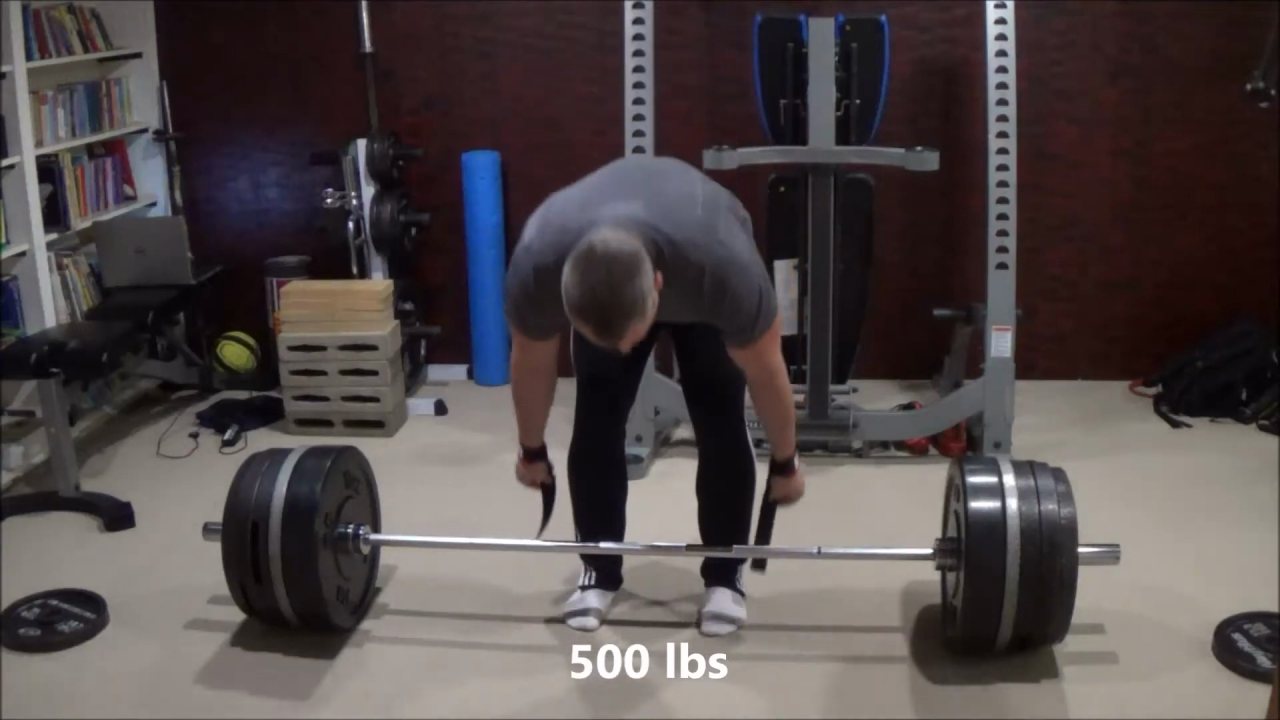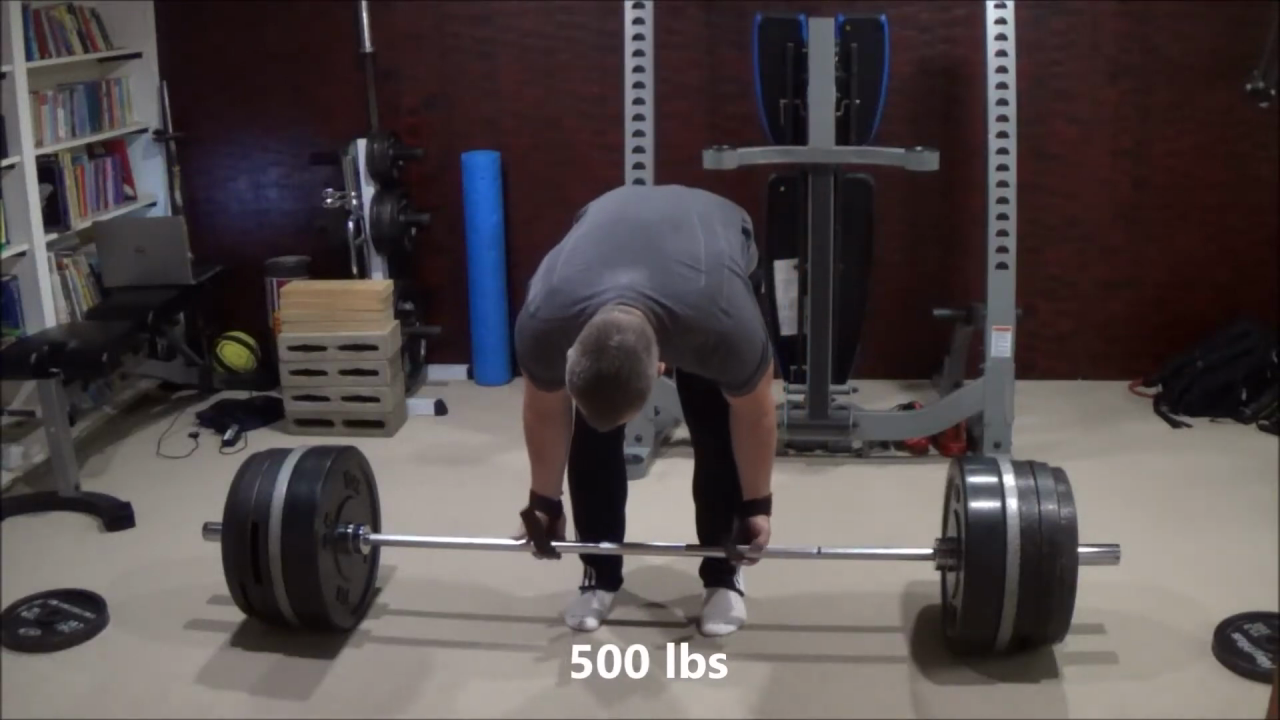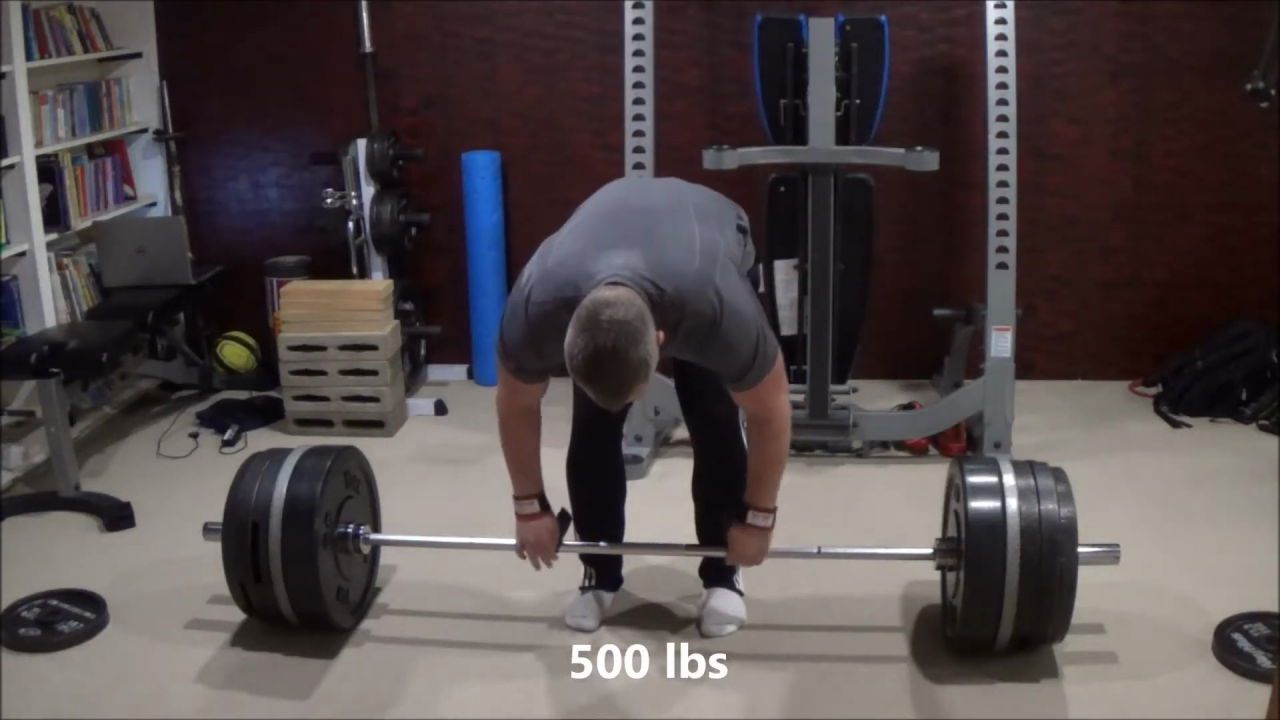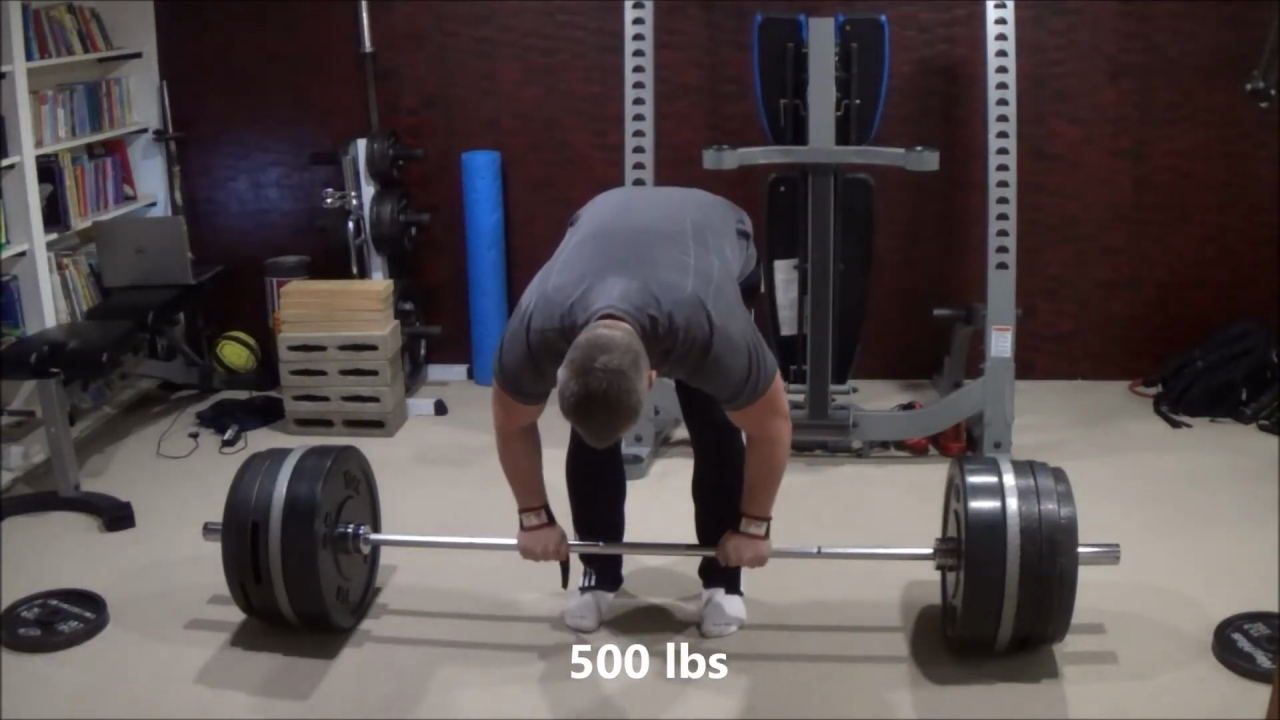
dt=1s
person 1, frame 1
left shoulder: (721, 265)
right shoulder: (537, 265)
left elbow: (765, 372)
right elbow: (531, 362)
left wrist: (784, 462)
right wrist: (532, 449)
left hip: (705, 255)
right hip: (597, 277)
left knee: (720, 426)
right knee: (596, 425)
left ankle: (725, 573)
right ankle: (599, 571)
person 1, frame 2
left shoulder: (724, 323)
right shoulder: (544, 322)
left elbow: (754, 415)
right elbow: (545, 414)
left wrist: (756, 504)
right wrist: (544, 502)
left knee: (717, 430)
right knee: (591, 430)
left ankle: (722, 574)
right ankle: (599, 573)
person 1, frame 3
left shoulder: (720, 310)
right shoulder: (535, 308)
left elbow: (771, 413)
right elbow: (515, 406)
left wrist: (758, 517)
right wrist: (530, 507)
left knee: (715, 425)
right knee: (592, 427)
left ankle: (722, 574)
right ankle: (599, 572)
person 1, frame 4
left shoulder: (713, 334)
right shoulder: (534, 332)
left elbow: (772, 426)
right elbow: (512, 424)
left wrist: (753, 525)
right wrist: (534, 516)
left knee: (715, 427)
right knee: (587, 432)
left ankle: (722, 573)
right ankle: (599, 569)
